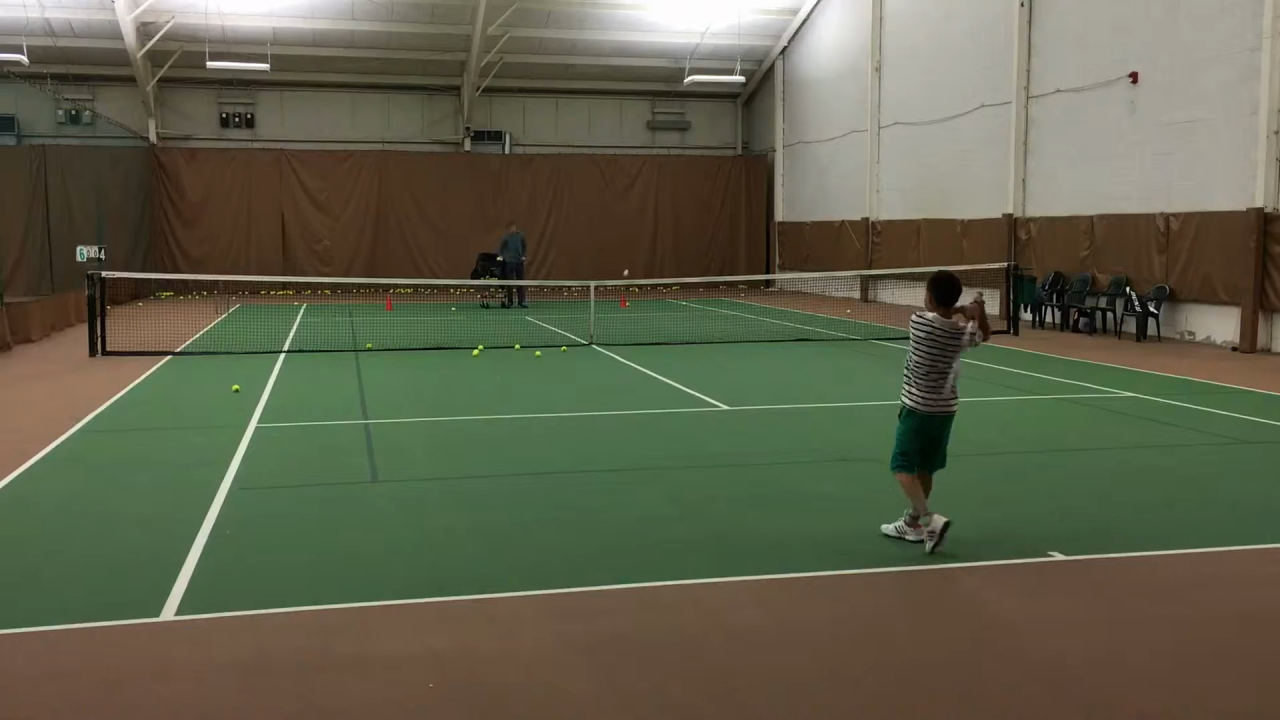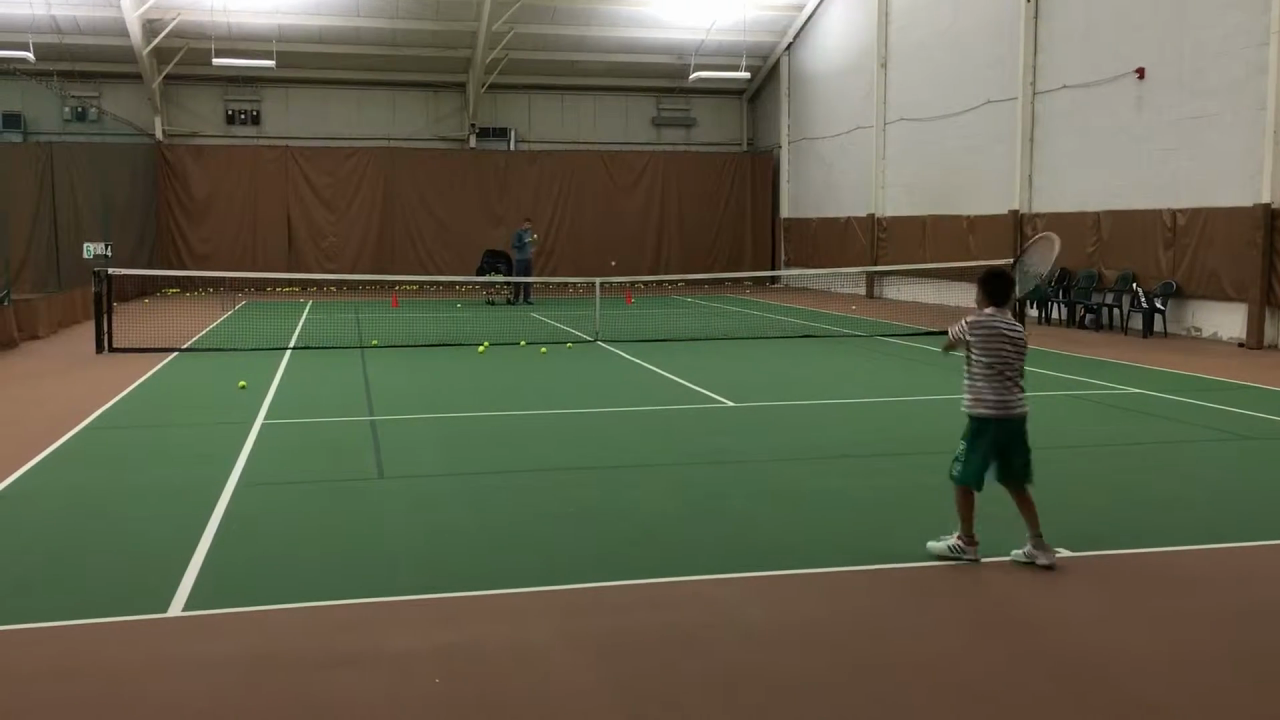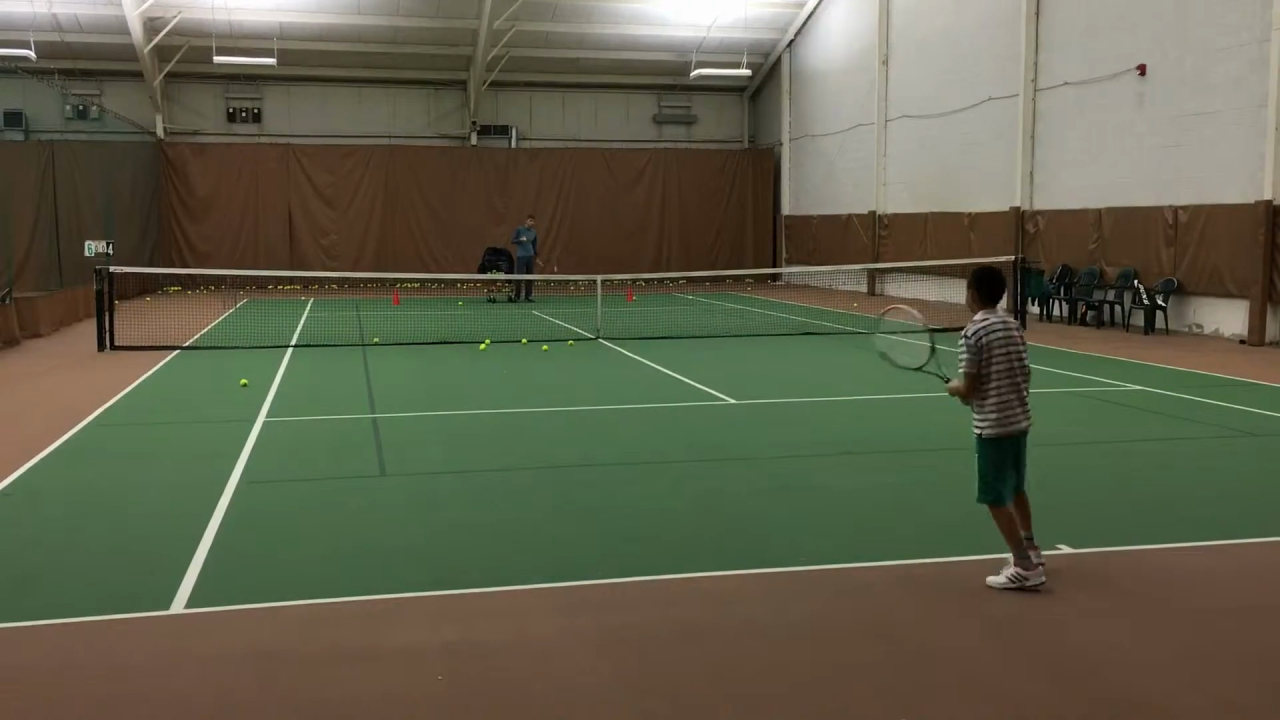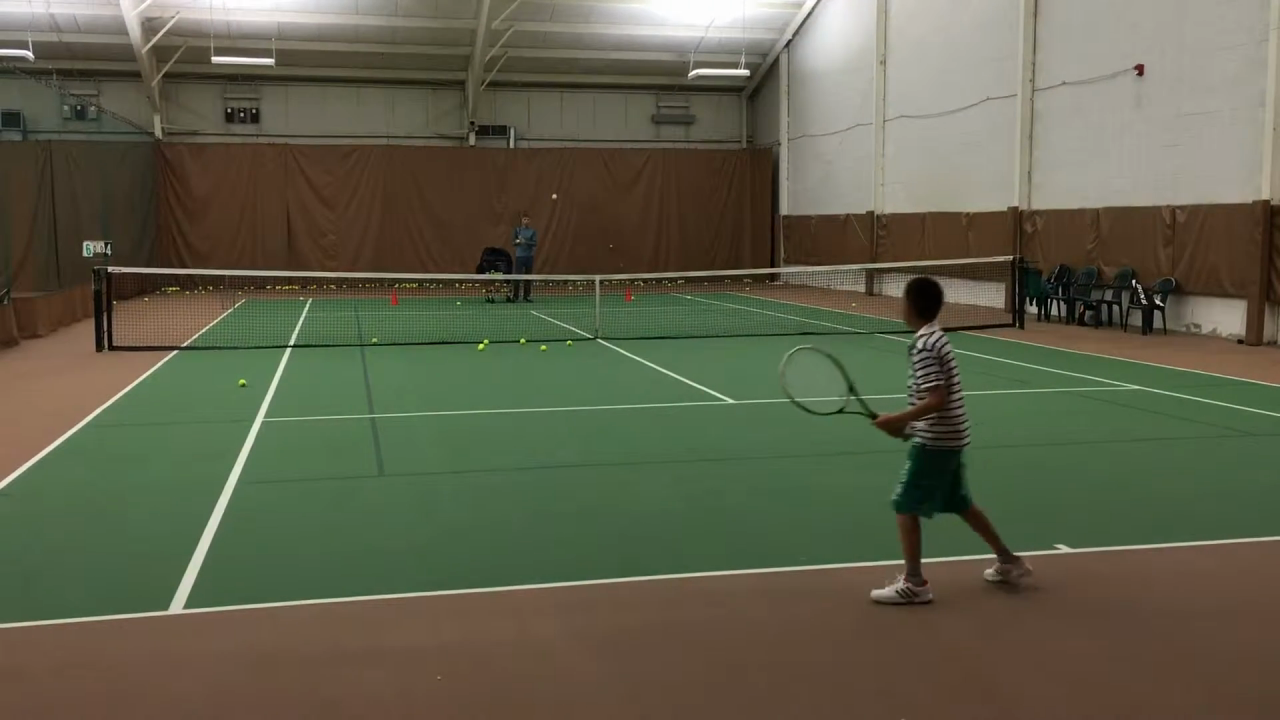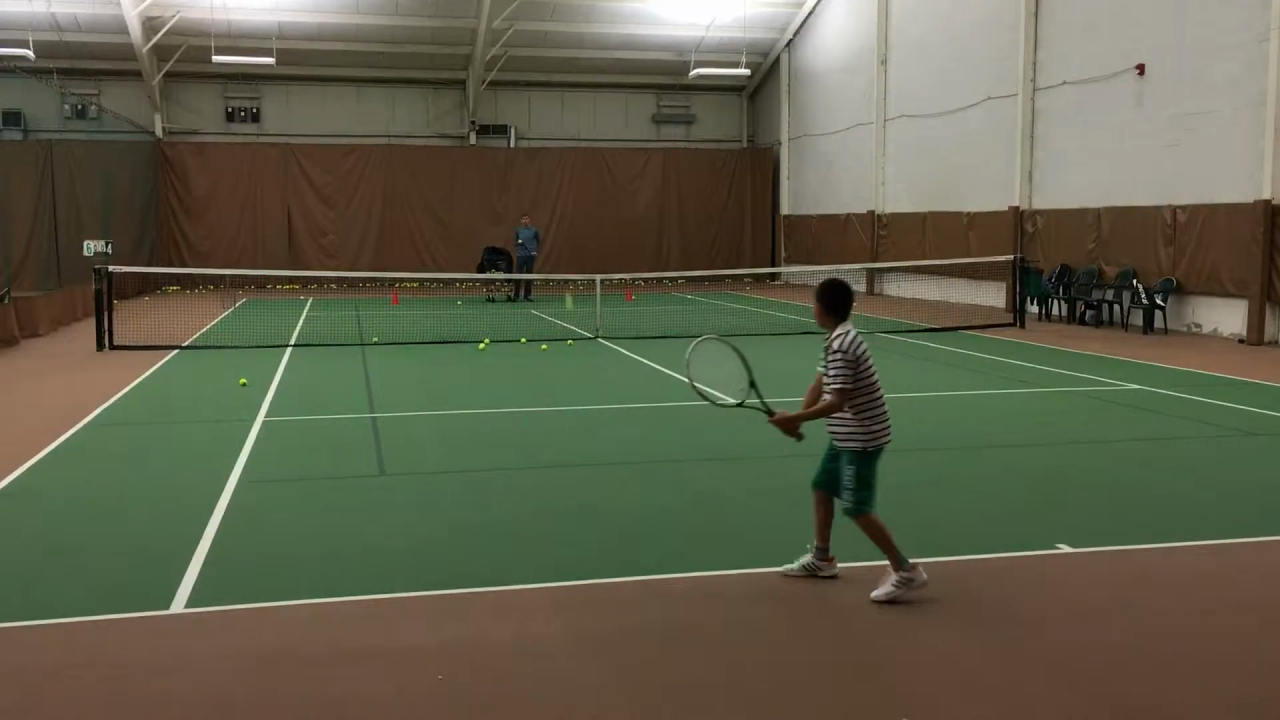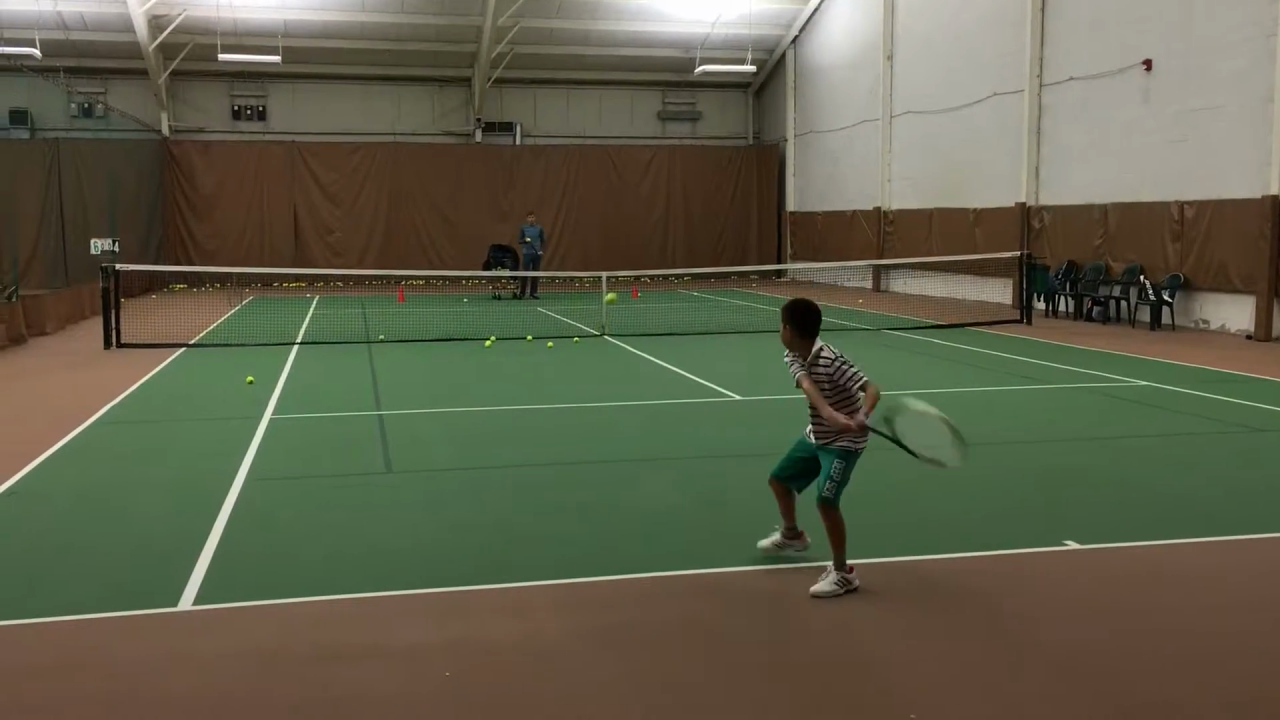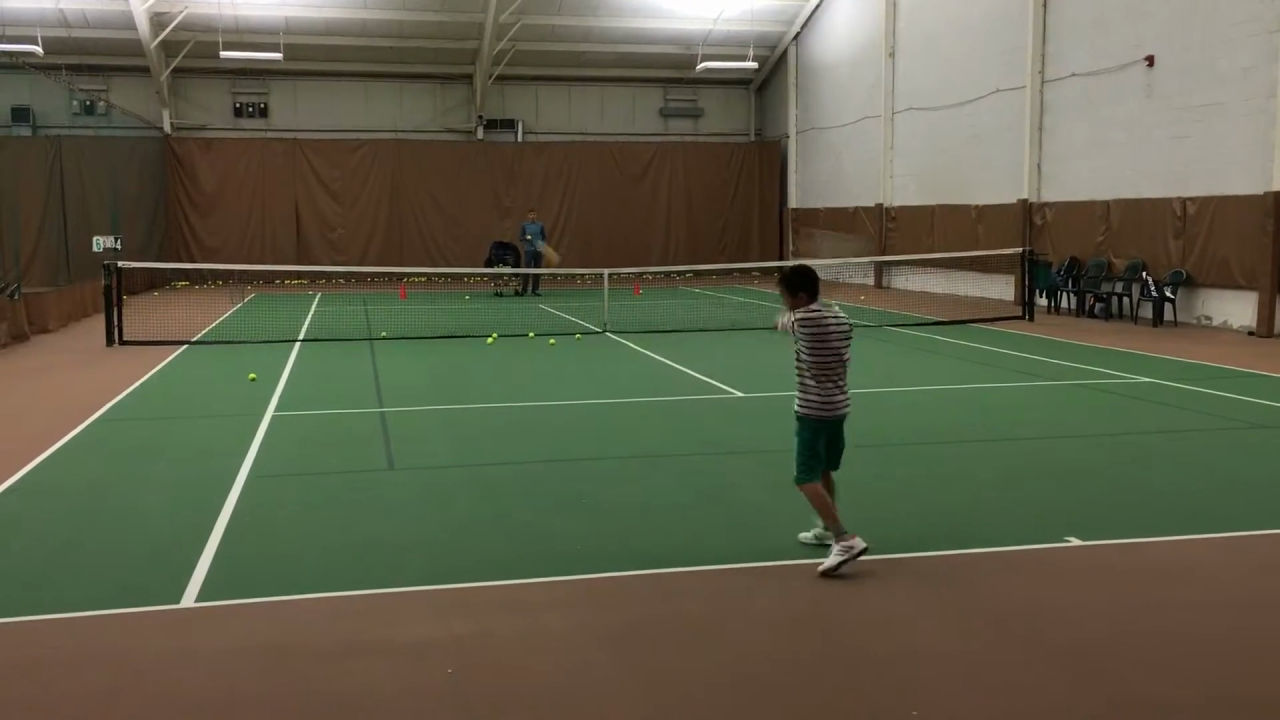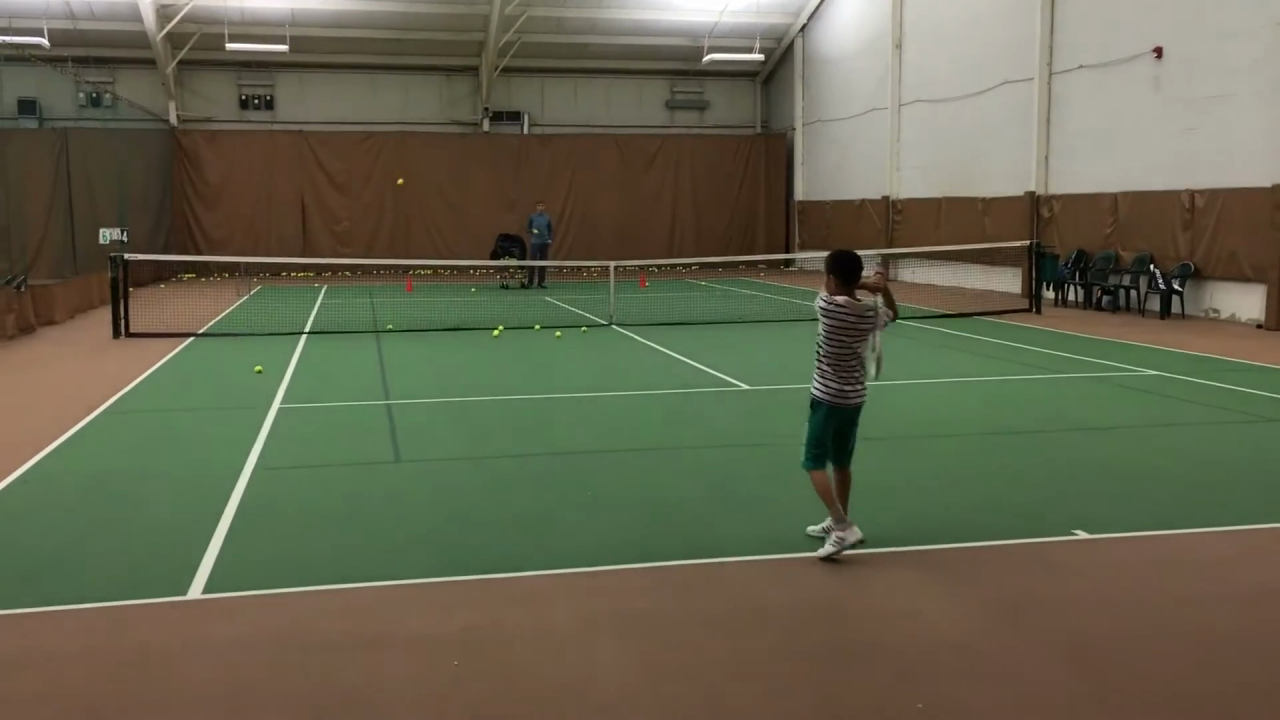
dt=0.5s
person 1, frame 1
left shoulder: (918, 321)
right shoulder: (965, 333)
right elbow: (985, 335)
left wrist: (964, 313)
right wrist: (978, 314)
left hip: (917, 406)
right hip: (945, 409)
left knee: (903, 467)
right knee: (925, 469)
left ankle: (932, 519)
right ankle: (912, 522)
person 1, frame 2
left shoulder: (974, 324)
right shoulder: (1018, 331)
left elbow: (947, 345)
left hip: (987, 415)
right hip: (1016, 414)
left knee: (963, 478)
right knee: (1014, 481)
left ankle: (966, 541)
right ankle: (1038, 546)
person 1, frame 3
left shoulder: (973, 333)
right shoulder: (1013, 326)
left elbow: (969, 386)
right elbow: (1025, 376)
left wrist: (957, 390)
left hip: (994, 426)
right hip: (1019, 421)
left knee: (995, 498)
right knee: (1014, 488)
left ankle: (1026, 567)
right ankle: (1030, 549)
person 1, frame 4
left shoulder: (923, 346)
right shoulder: (936, 339)
left elbow: (936, 401)
left wrist: (898, 419)
right wrist: (904, 422)
left hip: (934, 441)
right hip: (951, 436)
left knee: (906, 506)
right knee: (960, 503)
left ankle: (914, 582)
right ankle: (1009, 562)
person 1, frame 5
left shoulder: (840, 347)
right shoulder: (837, 339)
left elbow: (836, 402)
right elbow: (821, 384)
left wrist: (794, 418)
right wrist: (798, 417)
left hip: (861, 437)
right hip: (845, 435)
left knee: (856, 508)
right knee: (822, 488)
left ankle: (905, 571)
right ankle: (820, 557)
person 1, frame 6
left shoulder: (832, 360)
right shoulder: (793, 357)
left elbow: (872, 390)
right elbow: (809, 388)
left wrist: (861, 417)
right wrist: (832, 415)
left hip: (843, 441)
right hip: (816, 436)
left knee: (826, 500)
right knee: (779, 480)
left ankle: (842, 572)
right ankle: (791, 534)
person 1, frame 7
left shoulder: (802, 319)
right shoulder: (841, 319)
left elbow: (782, 322)
left hip: (814, 409)
right hip: (838, 406)
left knee: (806, 476)
right knee: (822, 469)
left ankle: (845, 539)
right ankle: (829, 529)
person 1, frame 8
left shoulder: (826, 306)
right shoulder: (870, 313)
left elbow: (830, 292)
right elbow: (893, 313)
left wrist: (866, 286)
right wrist: (883, 287)
left hip: (828, 397)
right hip: (855, 397)
left knee: (815, 464)
right knee: (841, 462)
left ankle: (844, 528)
right ankle: (839, 523)
